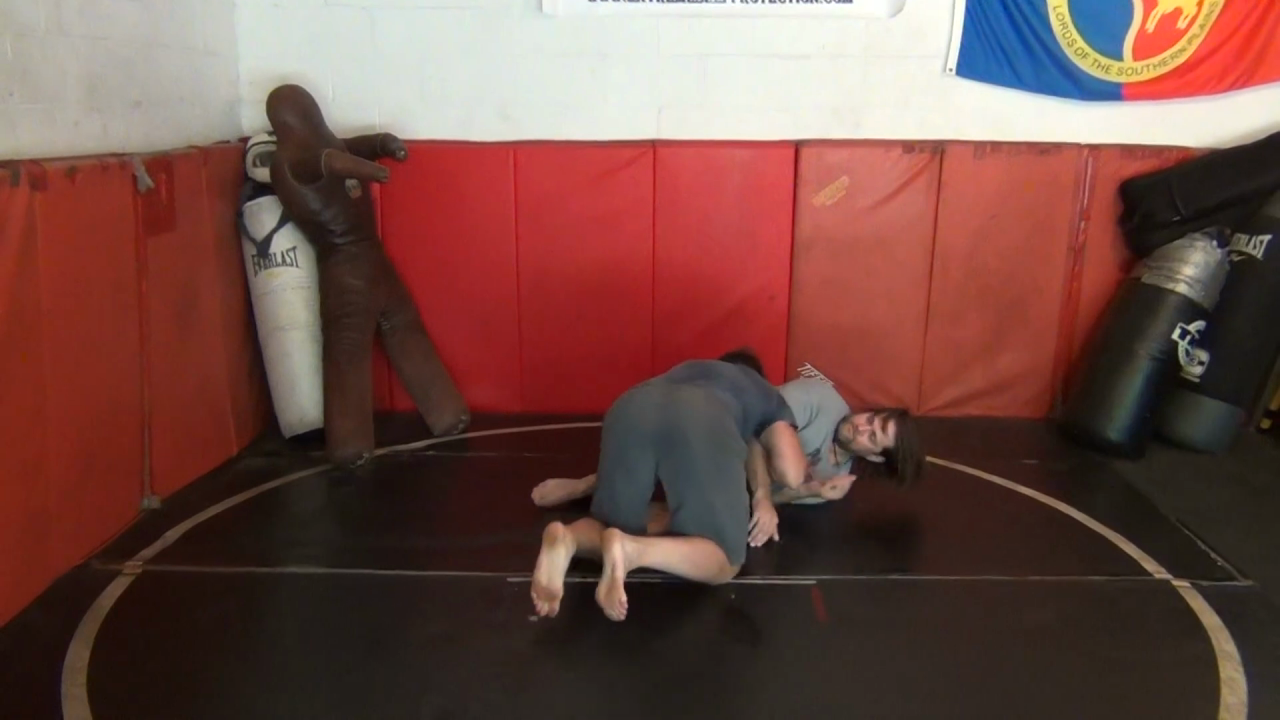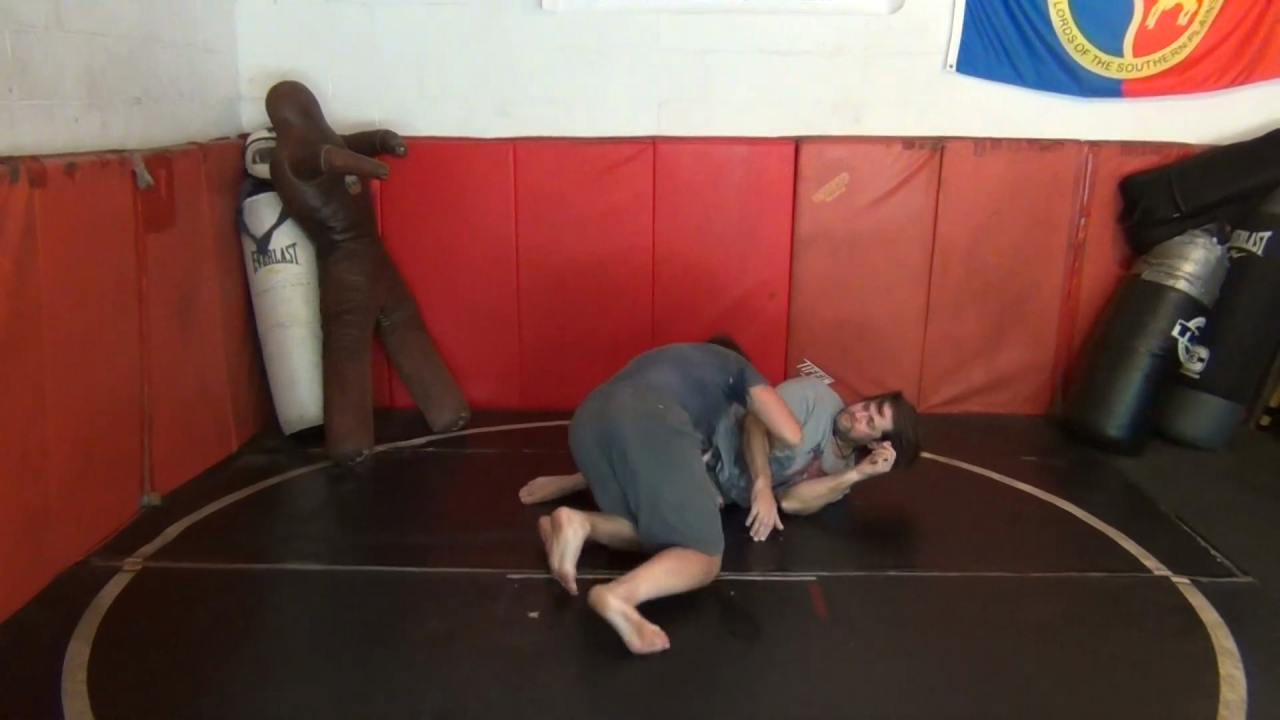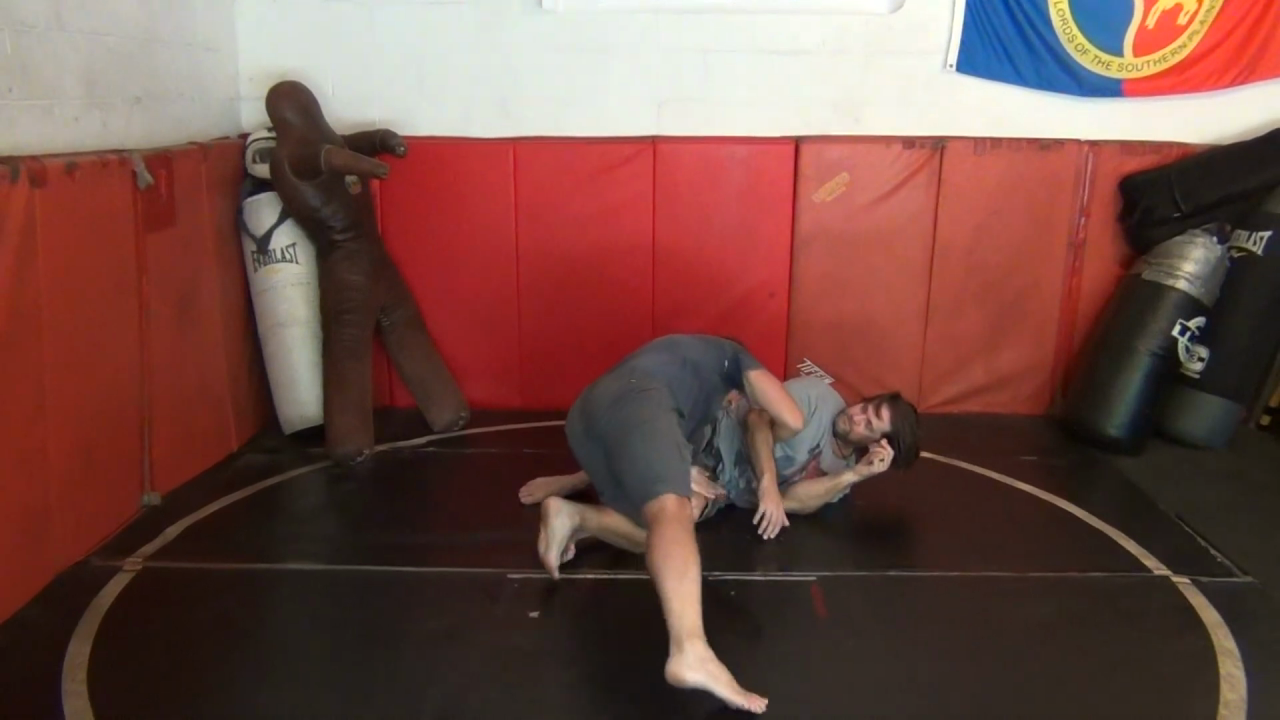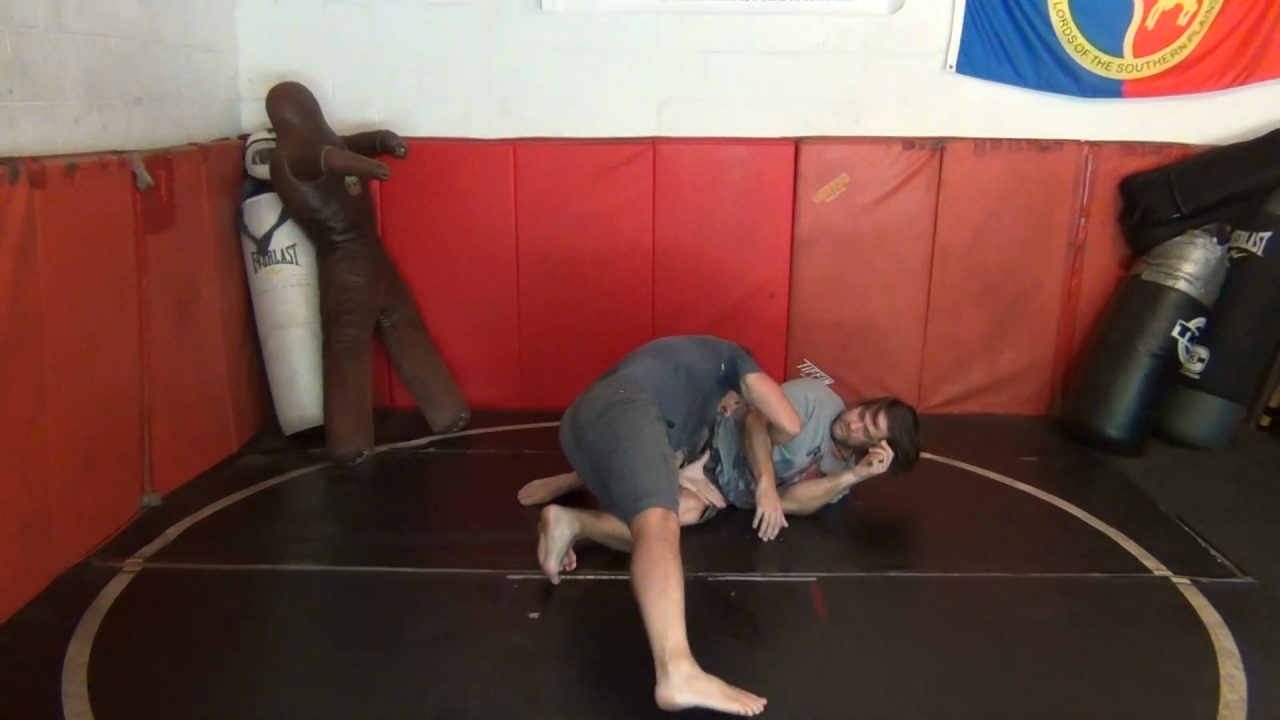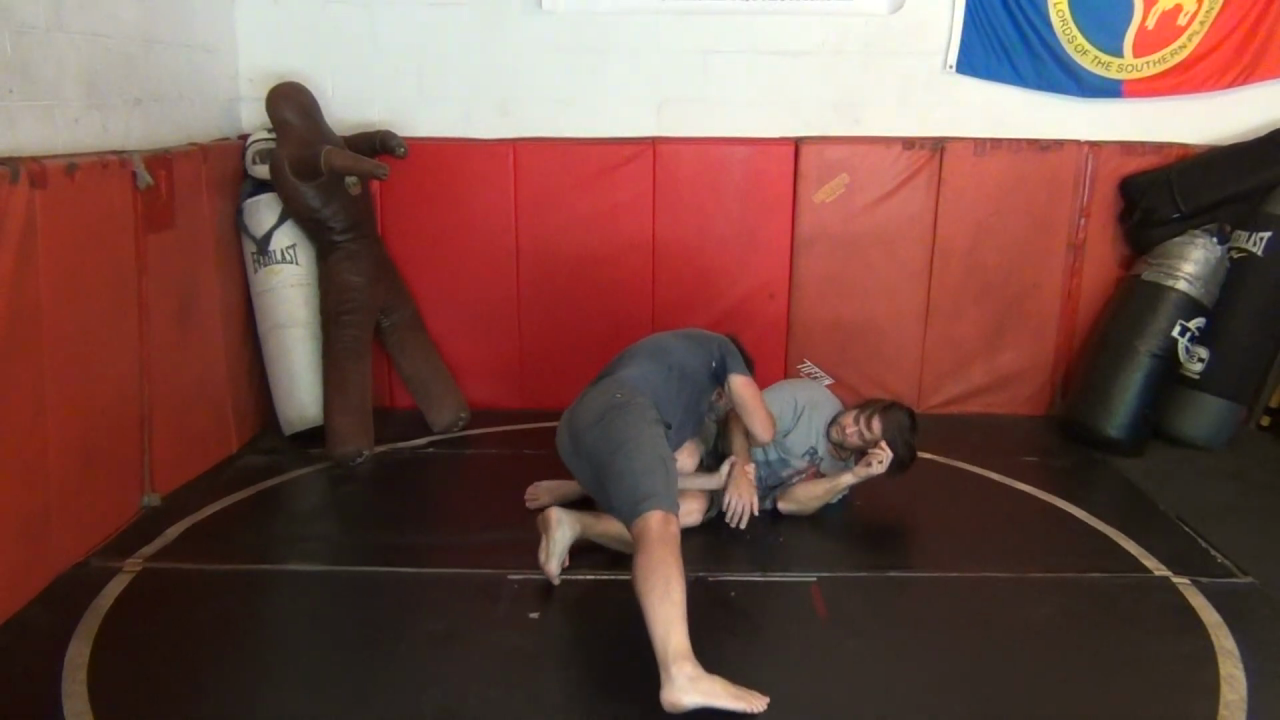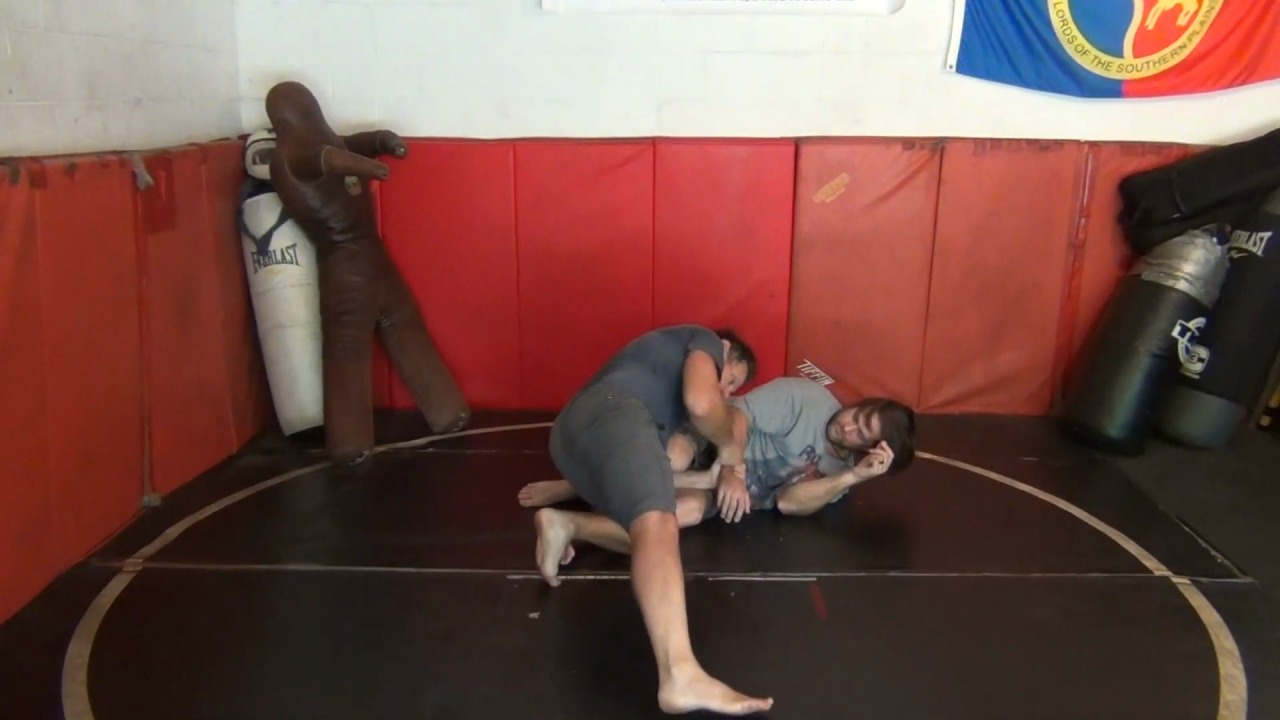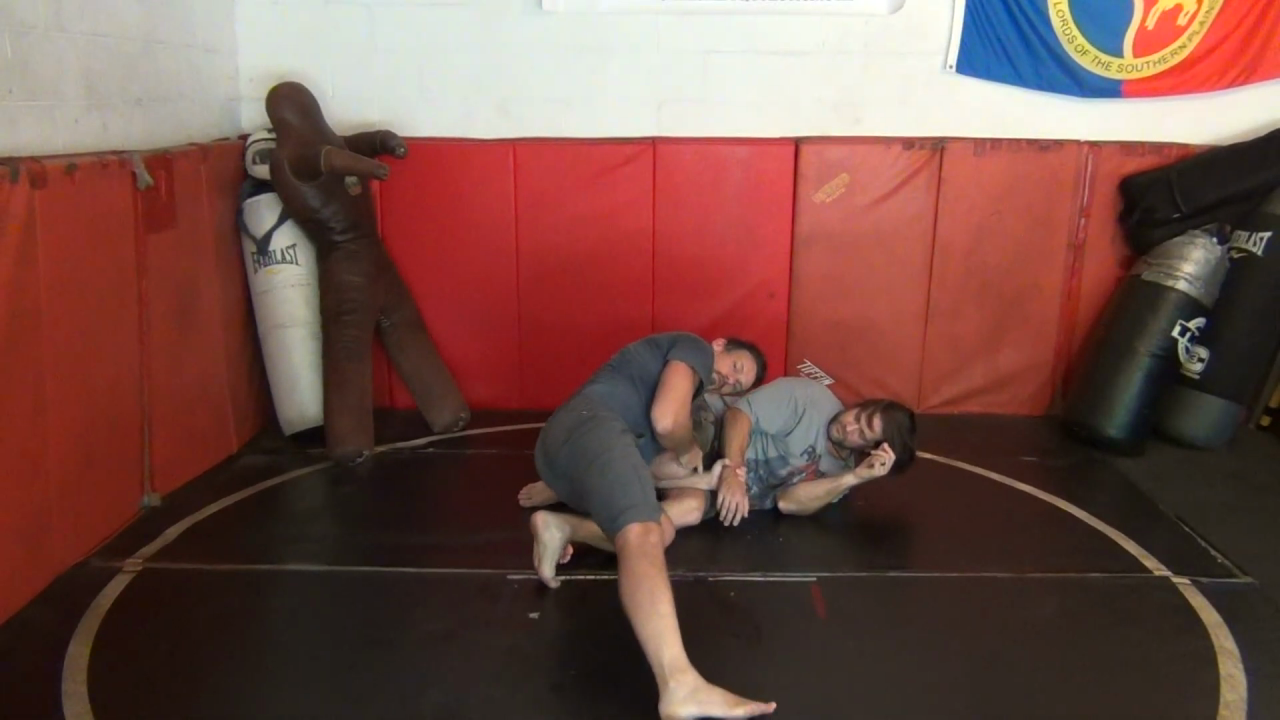
dt=0.4s
person 1, frame 1
left shoulder: (325, 146)
right shoulder: (291, 159)
left elbow: (347, 148)
right elbow: (310, 162)
left wrist: (383, 142)
right wrist: (340, 163)
left hip: (371, 259)
right hip: (346, 269)
left knee: (407, 332)
right knee: (347, 353)
left ankle: (448, 416)
right ankle: (351, 447)
person 1, frame 2
left shoulder: (324, 142)
right shoulder: (291, 154)
left elbow: (348, 143)
right elbow: (309, 158)
left wrist: (382, 138)
right wrist: (340, 160)
left hip: (371, 255)
right hip: (345, 265)
left knee: (407, 329)
right knee: (347, 349)
left ankle: (448, 414)
right ankle: (351, 445)
person 1, frame 3
left shoulder: (325, 143)
right shoulder: (292, 155)
right elbow: (309, 157)
left wrist: (383, 138)
right wrist: (341, 159)
left hip: (371, 255)
right hip: (346, 265)
left knee: (406, 330)
right knee: (348, 349)
left ankle: (426, 420)
right ankle: (351, 445)
person 1, frame 4
left shoulder: (326, 144)
right shoulder: (291, 155)
right elbow: (309, 158)
left wrist: (382, 139)
right wrist: (336, 160)
left hip: (370, 257)
right hip: (347, 266)
left knee: (406, 332)
right knee: (347, 350)
right ankle: (351, 445)
person 1, frame 5
left shoulder: (326, 144)
right shoulder: (291, 156)
right elbow: (309, 159)
left wrist: (383, 140)
right wrist: (340, 160)
left hip: (371, 256)
right hip: (346, 266)
left knee: (407, 331)
right knee: (348, 350)
left ankle: (448, 414)
right ankle: (351, 444)
person 1, frame 6
left shoulder: (326, 144)
right shoulder: (290, 157)
right elbow: (309, 159)
left wrist: (383, 139)
right wrist: (339, 160)
left hip: (371, 256)
right hip: (345, 266)
left knee: (407, 332)
right knee: (348, 350)
left ankle: (448, 415)
right ankle: (351, 444)
person 1, frame 7
left shoulder: (326, 144)
right shoulder: (291, 156)
right elbow: (310, 158)
left wrist: (383, 140)
right wrist: (340, 160)
left hip: (370, 256)
right hip: (346, 266)
left knee: (407, 331)
right knee: (348, 350)
left ankle: (447, 415)
right ankle: (377, 436)
person 2, frame 1
left shoulder: (839, 474)
right shoulder: (821, 398)
left elbow: (775, 491)
left wrist: (815, 489)
right wrist: (762, 500)
right ankle: (583, 487)
person 2, frame 2
left shoulder: (843, 471)
right shoulder: (814, 395)
left elbow: (793, 502)
right elbow: (755, 423)
left wrist: (861, 474)
right wrist: (762, 487)
left hip: (721, 486)
right hip: (715, 437)
right ankle: (572, 484)
person 2, frame 3
left shoulder: (842, 472)
right shoulder: (819, 397)
left elbow: (791, 502)
right elbow: (758, 419)
left wrist: (858, 474)
right wrist: (768, 483)
left hip: (723, 488)
right hip: (713, 434)
left knee: (693, 506)
right ankle: (571, 484)
person 2, frame 4
left shoulder: (843, 472)
right shoulder: (816, 397)
left elbow: (792, 501)
right elbow: (756, 423)
left wrist: (857, 477)
right wrist: (765, 486)
left hip: (723, 487)
right hip: (712, 435)
left knee: (688, 509)
left ankle: (571, 521)
right ankle: (569, 482)
person 2, frame 5
left shoulder: (841, 473)
right shoulder: (812, 398)
left elbow: (788, 502)
right elbow: (742, 418)
left wrist: (854, 477)
right wrist: (740, 472)
left hip: (722, 487)
right hip: (715, 433)
left knee: (690, 509)
right knee: (678, 461)
right ankle: (579, 488)
person 2, frame 6
left shoulder: (840, 470)
right shoulder: (809, 397)
left elbow: (789, 502)
right elbow: (736, 415)
left wrist: (856, 477)
right wrist: (733, 470)
left hip: (740, 489)
left knee: (691, 510)
right knee: (673, 460)
left ankle: (568, 523)
right ankle: (572, 489)
person 2, frame 7
left shoulder: (842, 470)
right shoulder: (810, 397)
left elbow: (787, 501)
right elbow: (739, 414)
left wrist: (856, 477)
right wrist: (731, 471)
left knee: (689, 509)
person 3, frame 1
left shoulder: (688, 369)
right shoulder: (767, 394)
right elbow: (792, 475)
left hip: (633, 407)
right hip: (704, 425)
left knee: (607, 528)
right knee: (722, 561)
left ankle: (563, 539)
right ankle: (627, 547)
person 3, frame 2
left shoulder: (663, 356)
right shoulder: (734, 364)
right elbow: (791, 435)
left hip: (588, 419)
right hip: (650, 419)
left knee: (650, 530)
right knee: (703, 558)
left ankle: (577, 523)
right ankle: (619, 594)
person 3, frame 3
left shoulder: (678, 356)
right shoulder: (731, 355)
right elbow: (791, 420)
left hip: (585, 411)
right hip: (635, 400)
left knee: (652, 526)
right knee: (671, 512)
left ankle: (571, 516)
right ankle: (690, 654)
person 3, frame 4
left shoulder: (678, 358)
right shoulder: (729, 356)
right elbow: (789, 424)
left hip: (579, 420)
right hip: (624, 407)
left knee: (649, 526)
right knee: (658, 523)
left ankle: (569, 522)
right ankle: (678, 674)
person 3, frame 5
left shoulder: (669, 353)
right shoulder: (721, 350)
right elbow: (763, 432)
left hip: (574, 425)
right hip: (621, 411)
right knee: (659, 525)
left ankle: (570, 523)
right ankle: (681, 675)
person 3, frame 6
left shoulder: (668, 355)
right shoulder: (703, 341)
right elbow: (700, 403)
right wrist: (729, 443)
left hip: (567, 431)
right hip: (613, 413)
left knee: (649, 526)
right knee: (657, 526)
left ankle: (565, 525)
right ankle: (682, 676)
person 3, frame 7
left shoulder: (671, 371)
right shoulder: (693, 348)
right elbow: (666, 421)
right wrist: (688, 451)
left hip: (555, 442)
right hip: (591, 425)
left knee: (662, 530)
right knee: (641, 537)
left ankle: (560, 526)
right ankle: (680, 686)
